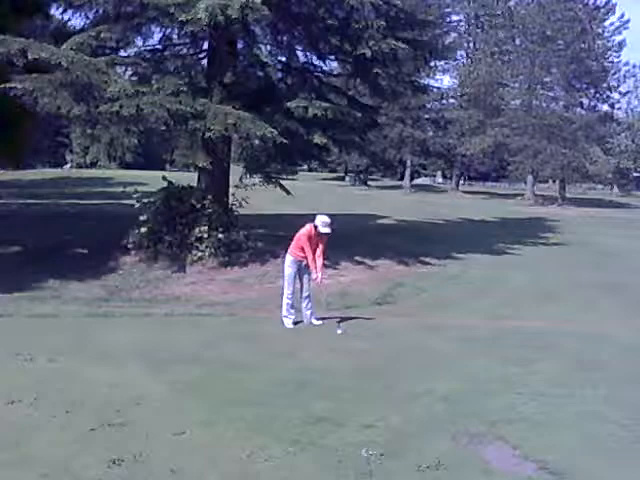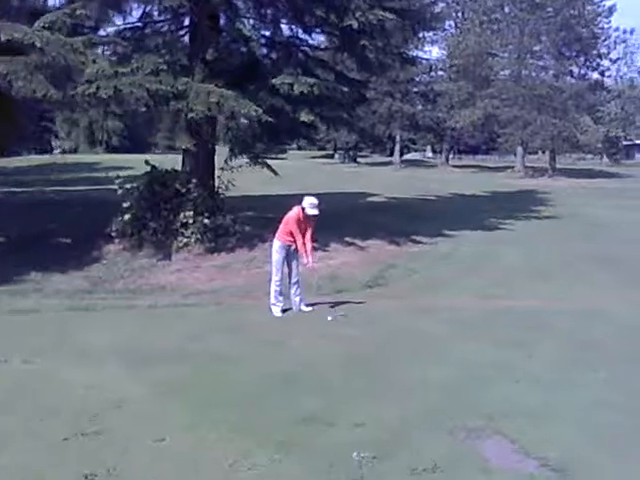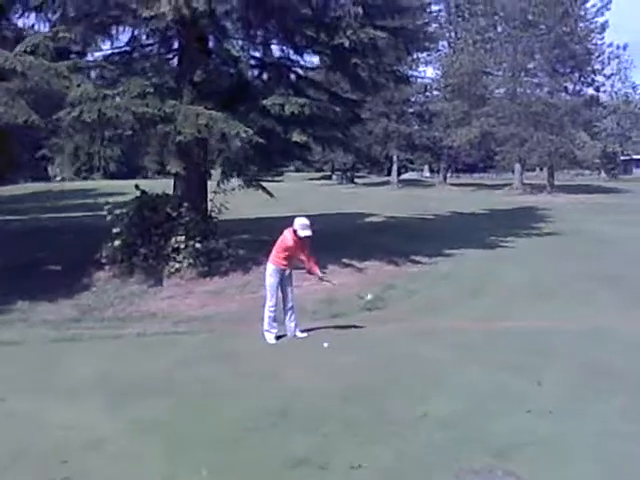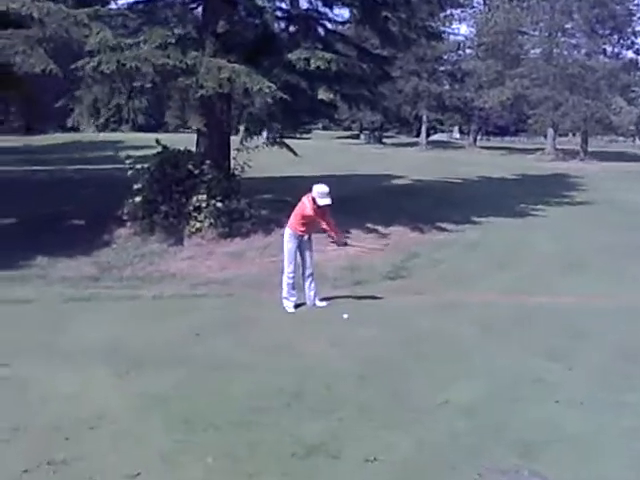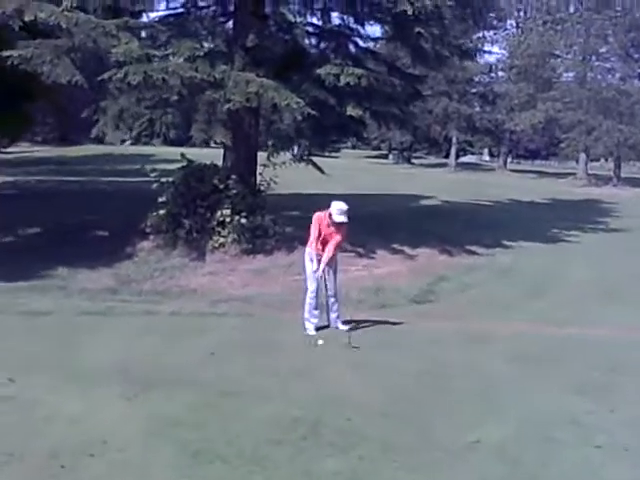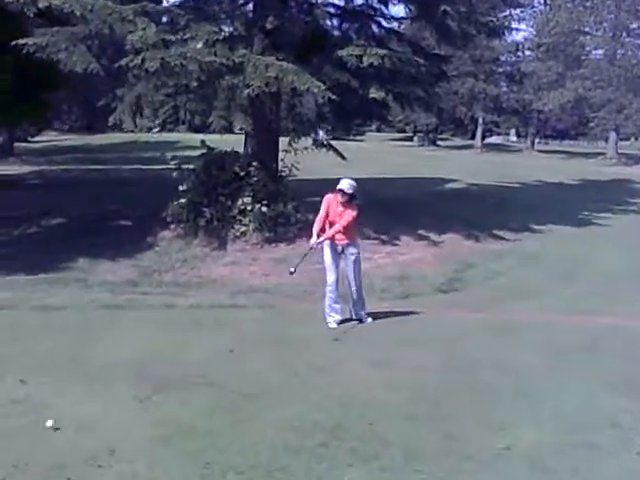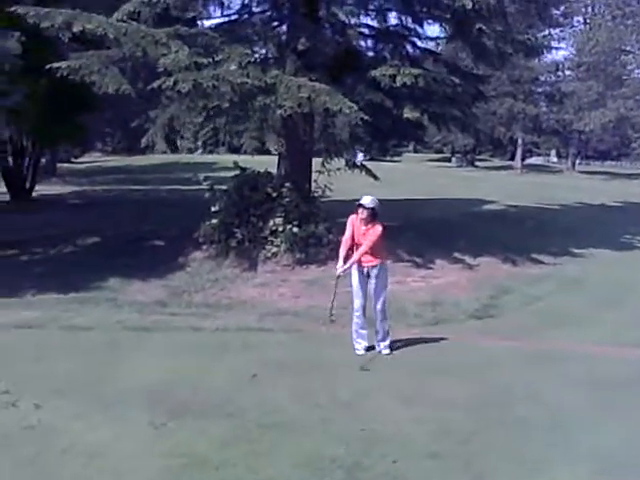
dt=0.3s
person 1, frame 1
left shoulder: (323, 236)
right shoulder: (305, 232)
left elbow: (319, 254)
right elbow: (309, 253)
left wrist: (319, 272)
right wrist: (313, 272)
left hip: (305, 262)
right hip: (293, 259)
left knee: (306, 290)
right knee: (289, 290)
left ankle: (309, 317)
right ankle: (287, 318)
person 1, frame 2
left shoulder: (311, 218)
right shoulder: (293, 216)
left elbow: (308, 237)
right elbow: (299, 238)
left wrist: (309, 256)
right wrist: (304, 256)
left hip: (293, 246)
right hip: (281, 244)
left knee: (295, 275)
right knee: (277, 276)
left ankle: (298, 303)
right ankle: (276, 306)
person 1, frame 3
left shoulder: (302, 237)
right shoulder: (288, 241)
left elbow: (307, 255)
right elbow: (302, 258)
left wrist: (317, 271)
right wrist: (315, 272)
left hip: (287, 269)
right hip: (274, 268)
left knee: (289, 300)
right knee: (271, 302)
left ankle: (292, 329)
right ankle: (269, 332)
person 1, frame 4
left shoulder: (321, 204)
right shoulder: (308, 209)
left elbow: (328, 221)
right elbow: (323, 225)
left wrist: (339, 236)
right wrist: (337, 238)
left hip: (306, 235)
right hip: (292, 234)
left knee: (308, 268)
right knee: (290, 268)
left ankle: (312, 298)
right ankle: (288, 301)
person 1, frame 5
left shoulder: (342, 228)
right shoulder: (318, 217)
left elbow: (331, 247)
right elbow: (313, 239)
left wrist: (322, 266)
right wrist: (314, 259)
left hip: (330, 256)
right hip: (313, 254)
left knee: (332, 289)
right knee: (312, 288)
left ankle: (335, 320)
right ankle: (310, 323)
person 1, frame 6
left shoulder: (353, 210)
right shoulder: (328, 199)
left elbow: (338, 228)
right elbow: (320, 218)
left wrist: (321, 240)
right wrist: (314, 235)
left hip: (350, 245)
right hip: (331, 243)
left knee: (355, 280)
right knee: (332, 281)
left ankle: (359, 313)
right ankle: (332, 316)
person 1, frame 7
left shoulder: (377, 229)
right shoulder: (352, 220)
left elbow: (363, 249)
right elbow: (347, 240)
left wrist: (347, 266)
right wrist: (340, 260)
left hip: (377, 267)
right hip: (359, 266)
left knee: (379, 305)
right knee: (358, 306)
